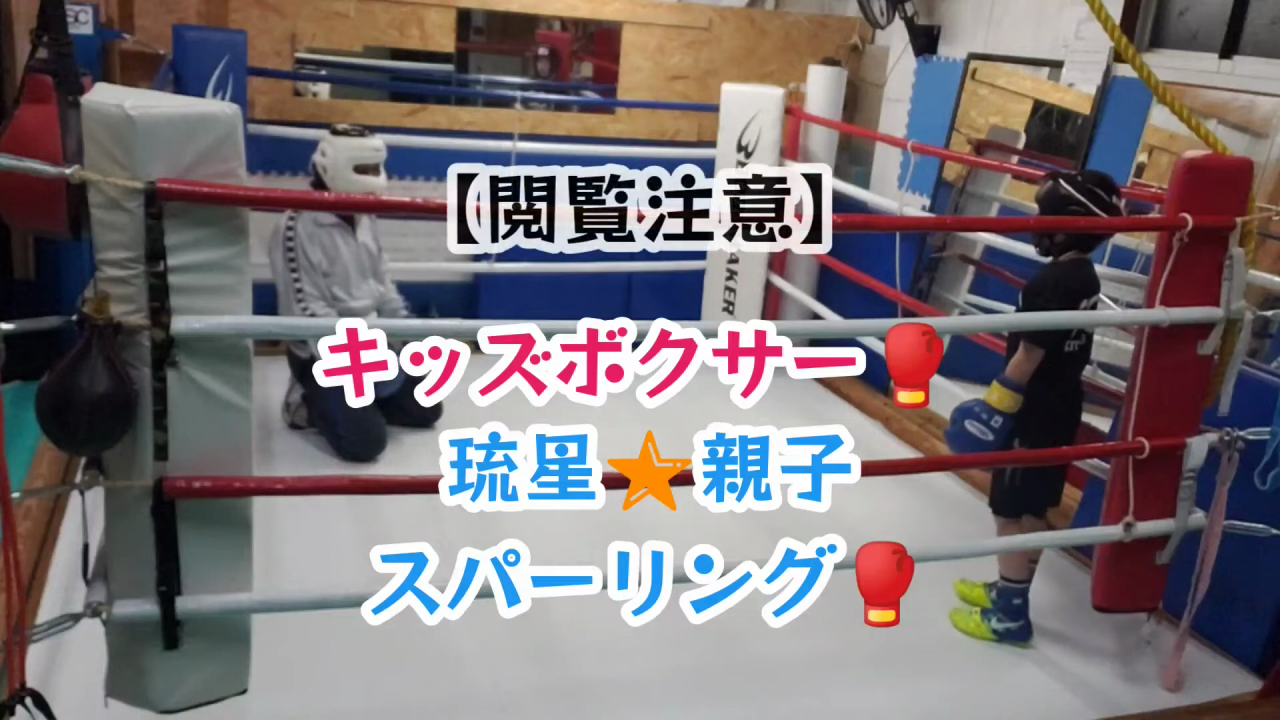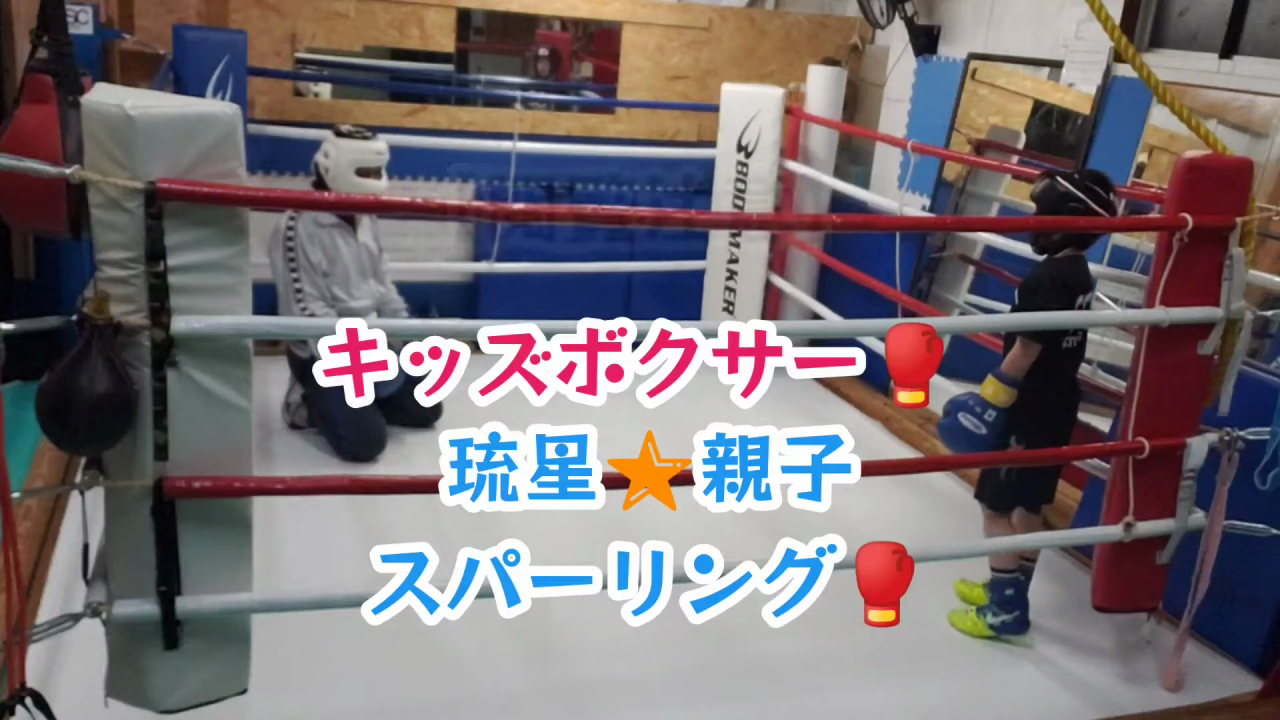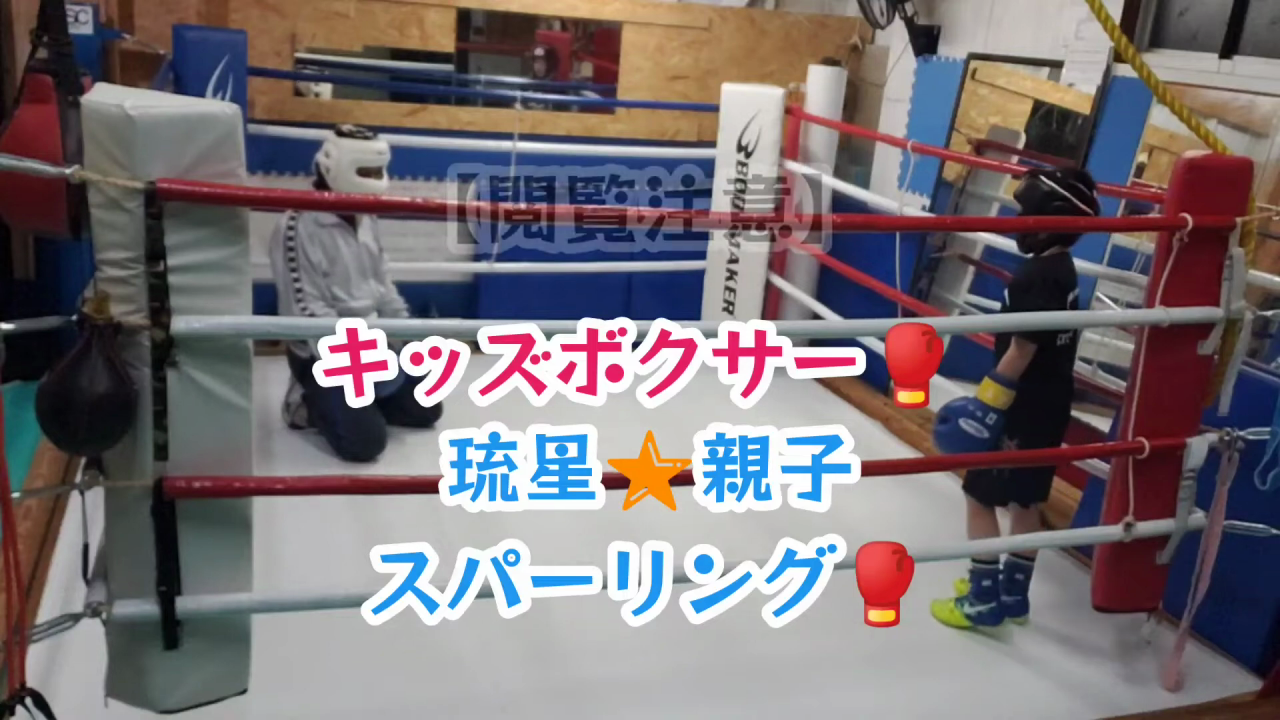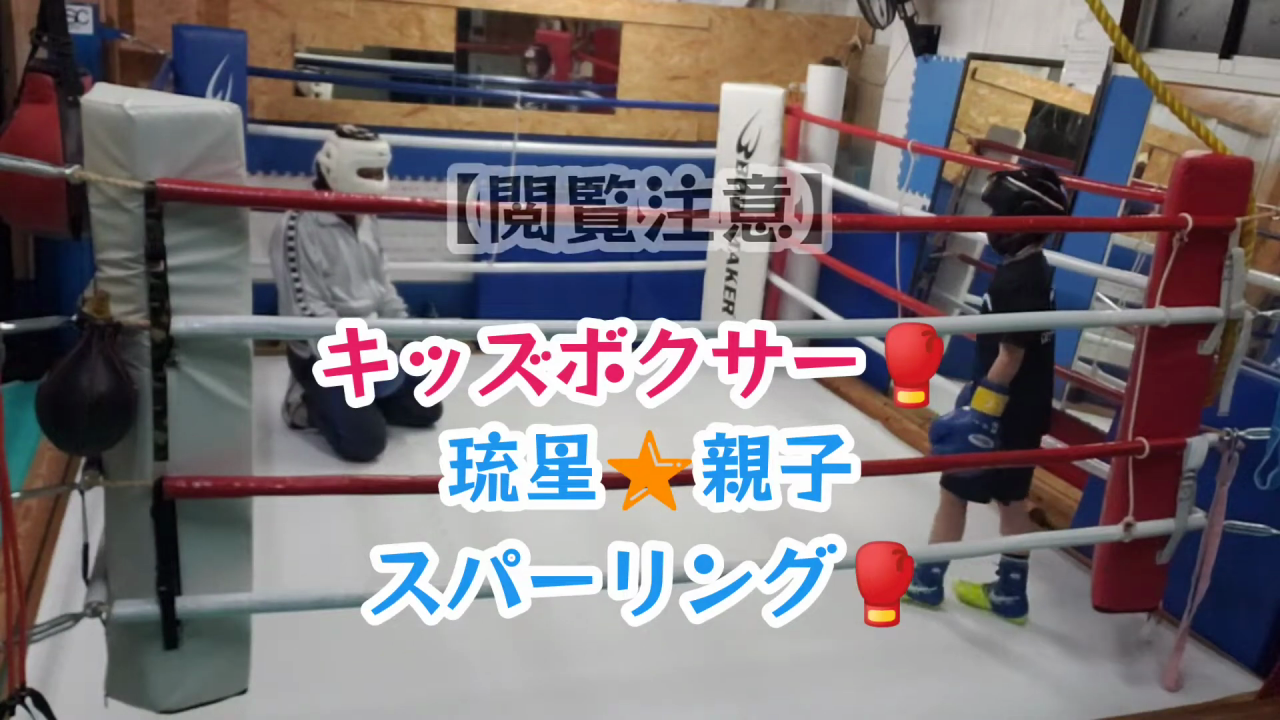
dt=0.2s
person 1, frame 1
left shoulder: (1051, 282)
right shoulder: (1085, 278)
left elbow: (1028, 355)
left wrist: (995, 408)
left hip: (1034, 415)
right hip: (1059, 412)
left knee: (1010, 513)
right knee: (1033, 509)
left ankle: (1010, 615)
right ankle: (1008, 590)
person 1, frame 2
left shoulder: (1047, 278)
right shoulder: (1078, 274)
left elbow: (1025, 350)
left wrist: (988, 402)
left hip: (1030, 413)
right hip: (1055, 409)
left knee: (996, 506)
right knee: (1029, 505)
left ankle: (1006, 609)
right ankle: (1011, 591)
person 1, frame 3
left shoulder: (1036, 276)
right shoulder: (1063, 271)
left elbow: (1021, 351)
left wrist: (986, 404)
left hip: (1024, 411)
right hip: (1048, 408)
left knee: (980, 498)
right knee: (1024, 502)
left ankle: (985, 599)
right ankle: (1012, 592)
person 1, frame 4
left shoulder: (1016, 280)
right shoulder: (1032, 269)
left elbow: (1010, 355)
left wrist: (981, 410)
right wrist: (977, 395)
left hip: (1006, 412)
right hip: (1025, 408)
left knee: (954, 491)
right knee: (1010, 498)
left ankle: (926, 580)
right ankle: (1010, 592)
person 2, frame 1
left shoulder: (363, 221)
right shoulder: (298, 228)
left elbow: (382, 285)
right elbow: (308, 311)
right hip: (322, 354)
left knee: (426, 410)
right knee: (366, 441)
left ankle: (349, 399)
right ankle: (309, 404)
person 2, frame 2
left shoulder: (364, 221)
right shoulder: (299, 228)
left elbow: (382, 285)
right elbow: (307, 311)
right hip: (322, 354)
left knee: (427, 410)
right knee: (366, 441)
left ankle: (348, 400)
right ankle: (309, 404)
person 2, frame 3
left shoulder: (364, 221)
right shoulder: (299, 228)
left elbow: (382, 284)
right elbow: (307, 310)
right hip: (322, 354)
left knee: (426, 410)
right knee: (366, 441)
right ankle: (309, 403)
person 2, frame 4
left shoulder: (365, 221)
right shoulder: (299, 228)
left elbow: (382, 285)
right elbow: (308, 310)
right hip: (322, 355)
left knee: (426, 411)
right knee: (365, 441)
right ankle: (309, 403)
